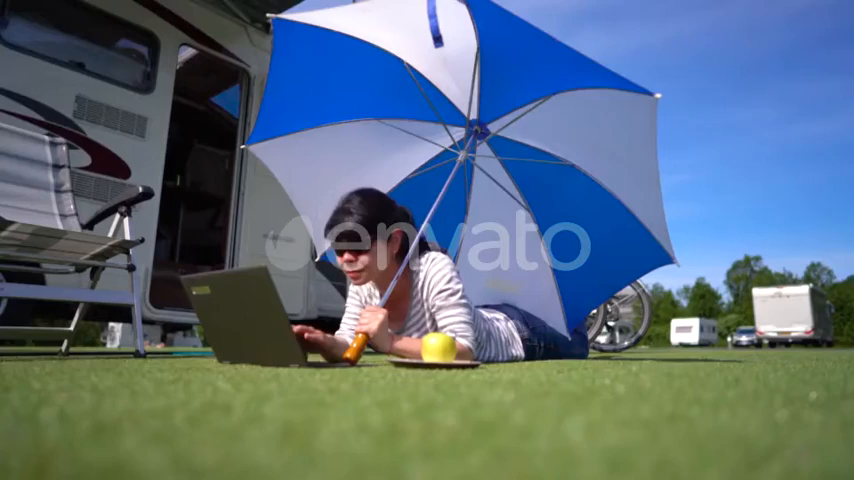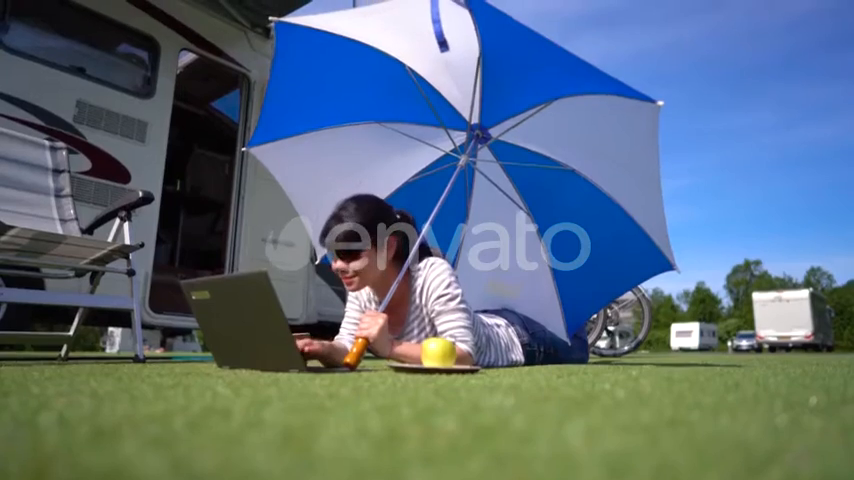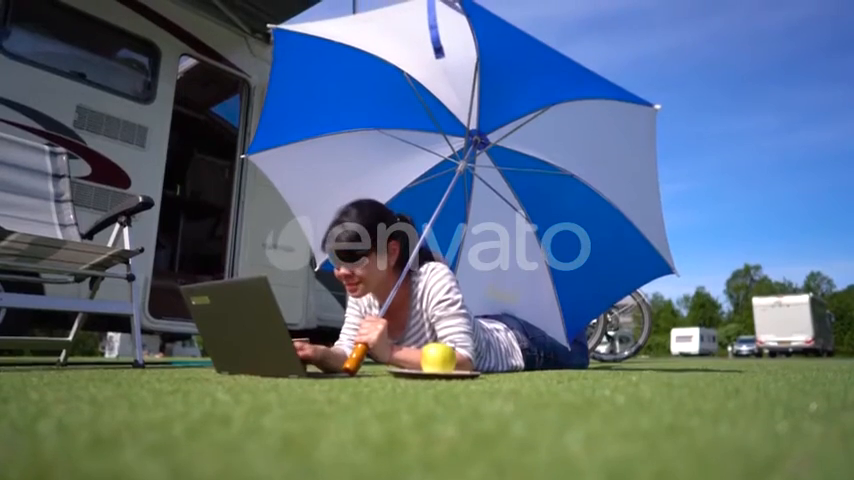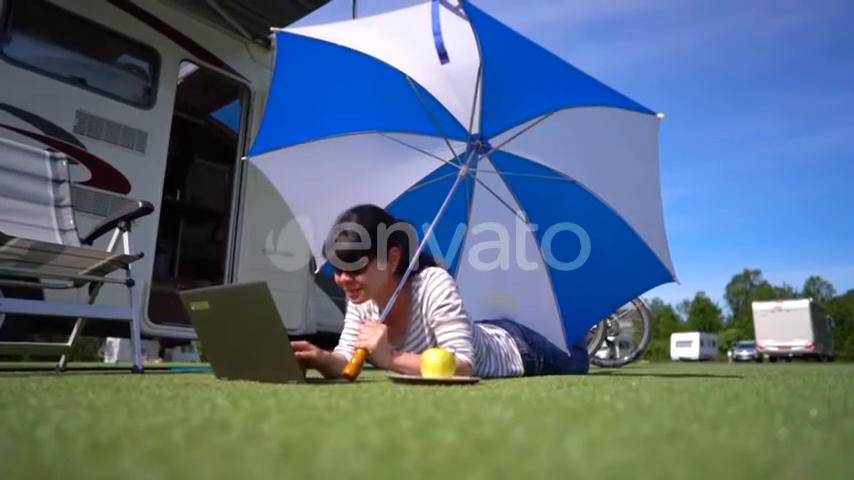
dt=0.4s
person 1, frame 1
left shoulder: (435, 269)
right shoulder: (361, 284)
left elbow: (464, 350)
right elbow: (346, 345)
left wrist: (392, 343)
right wrist: (323, 342)
left hip: (516, 335)
person 1, frame 2
left shoulder: (434, 274)
right shoulder: (361, 290)
left elbow: (464, 355)
right elbow: (346, 349)
left wrist: (391, 348)
right wrist: (325, 350)
left hip: (515, 341)
person 1, frame 3
left shoulder: (433, 279)
right shoulder: (361, 295)
left elbow: (463, 360)
right elbow: (344, 356)
left wrist: (390, 353)
right wrist: (321, 355)
left hip: (515, 345)
person 1, frame 4
left shoulder: (434, 284)
right shoulder: (361, 300)
left elbow: (463, 366)
right elbow: (345, 361)
left wrist: (391, 359)
right wrist: (323, 360)
left hip: (514, 350)
